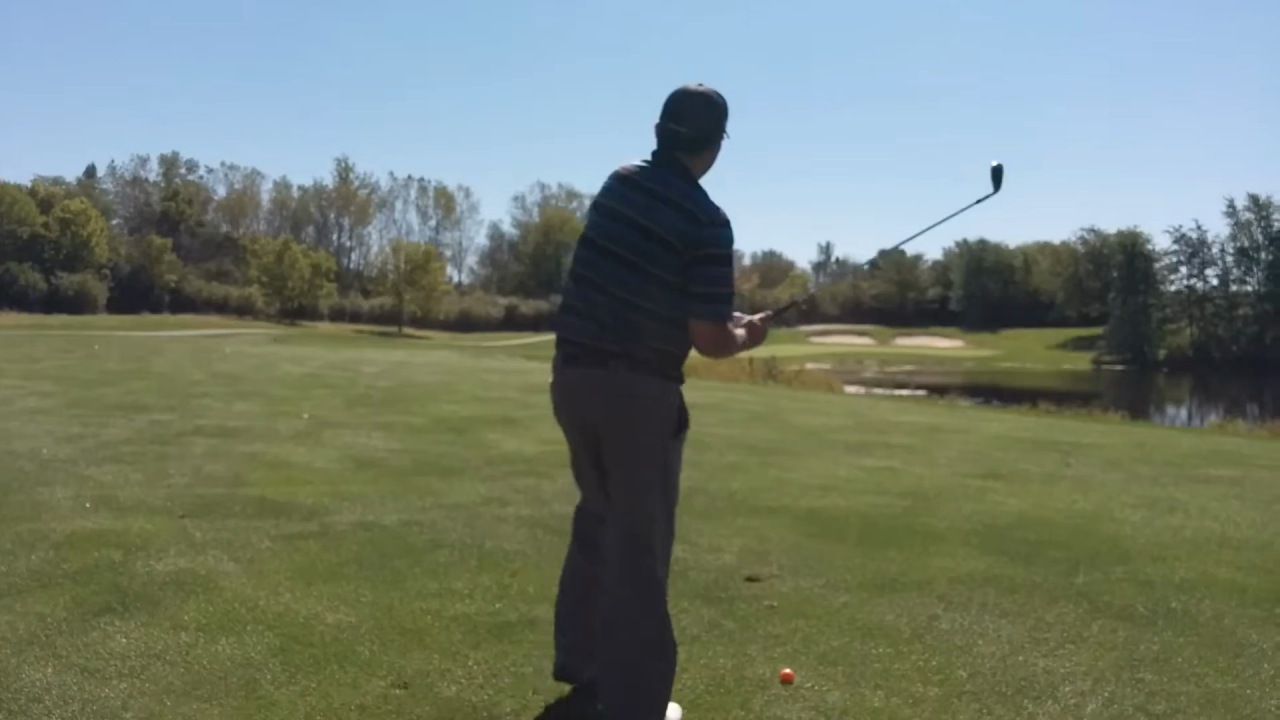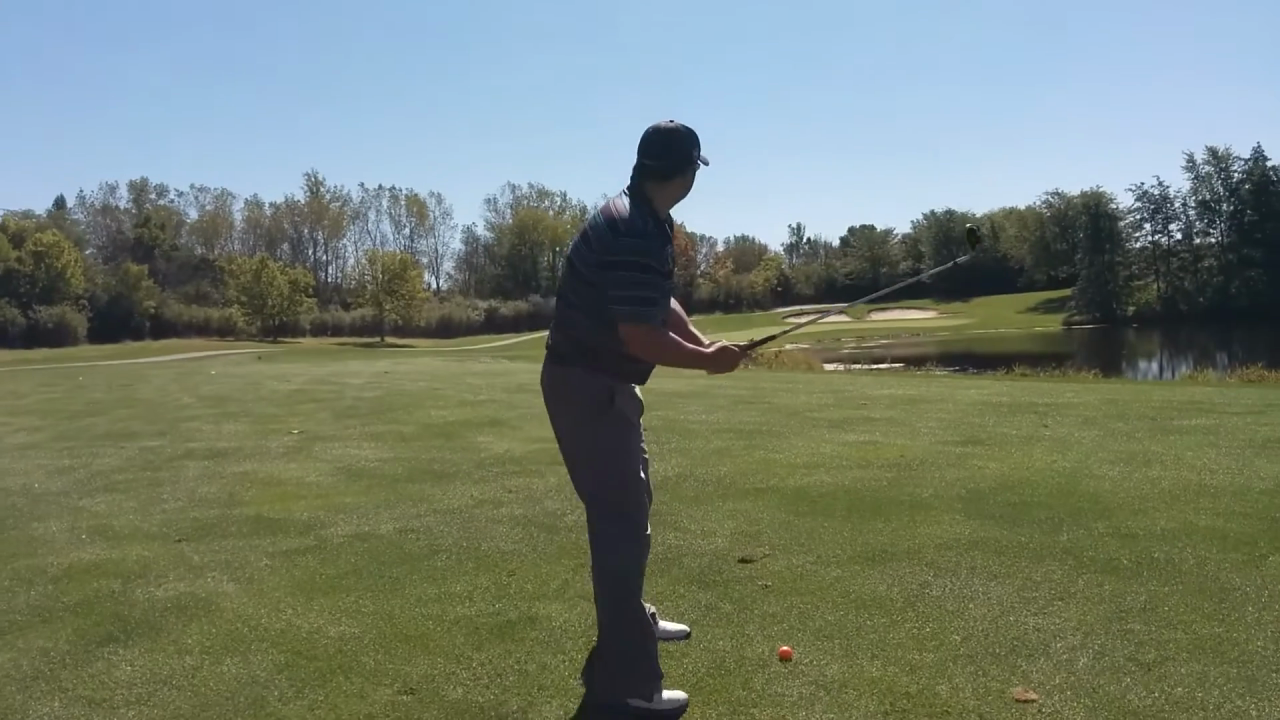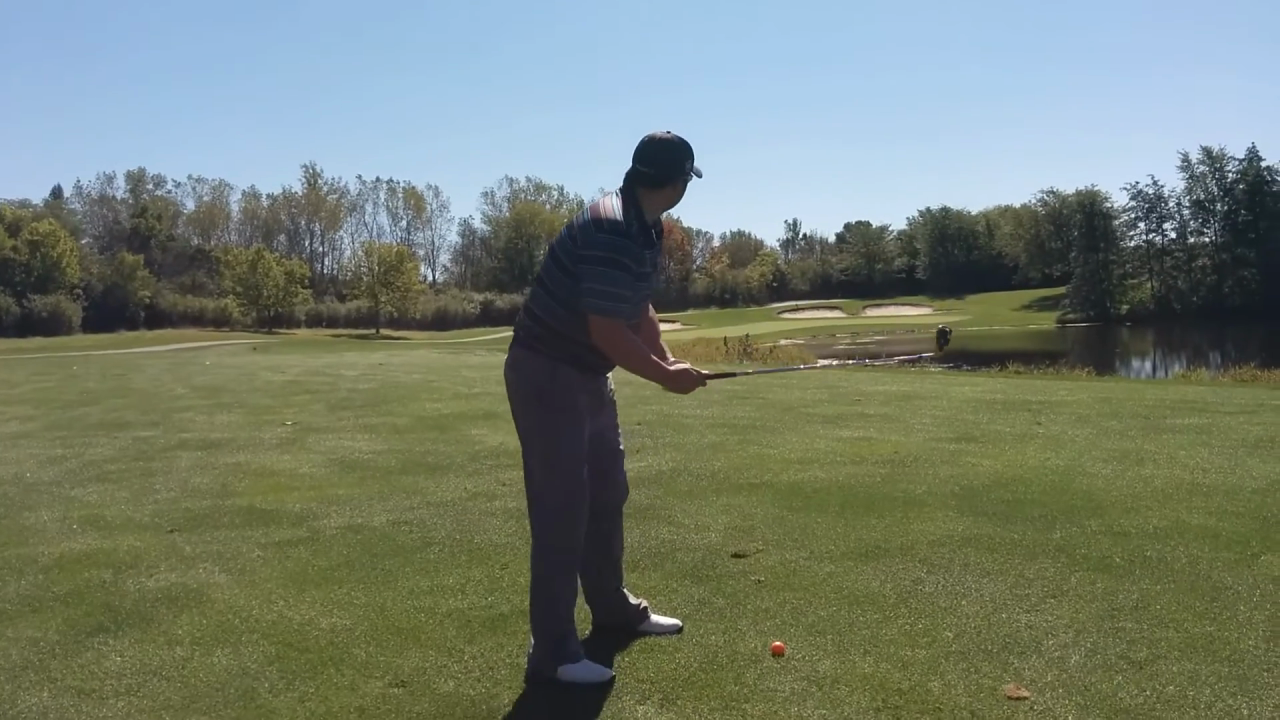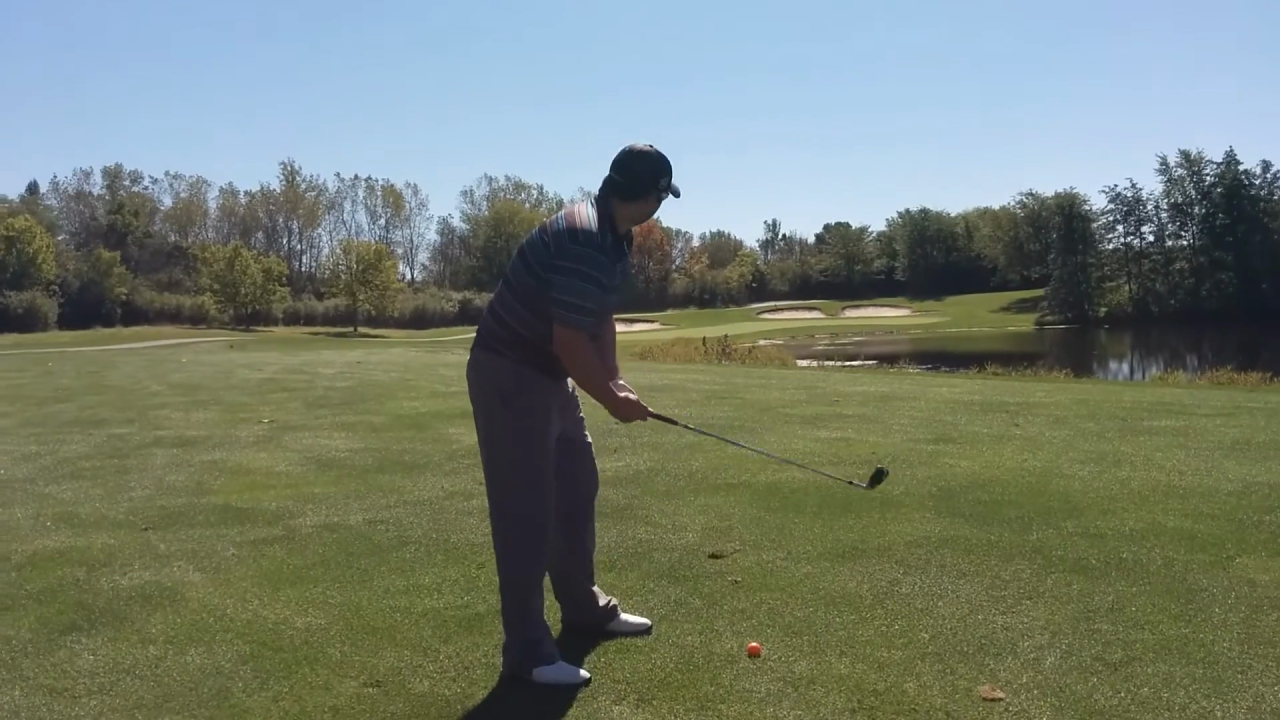
dt=0.4s
person 1, frame 1
left shoulder: (618, 184)
right shoulder: (706, 221)
right elbow: (711, 341)
left wrist: (720, 318)
right wrist: (746, 335)
left hip: (574, 374)
right hip: (641, 392)
left knee: (599, 516)
right knee: (639, 548)
left ankle: (578, 658)
person 1, frame 2
left shoulder: (633, 217)
right shoulder: (638, 233)
left elbow: (657, 301)
right elbow: (638, 337)
left wrist: (701, 341)
right wrist: (708, 360)
left hip: (597, 379)
right hip: (589, 383)
left knee: (624, 503)
right knee: (621, 518)
left ankle: (628, 621)
person 1, frame 3
left shoulder: (642, 230)
right shoulder: (611, 232)
left elbow: (638, 309)
right elbow: (608, 332)
left wrist: (666, 359)
right wrist: (664, 376)
left hip: (585, 374)
right hip: (546, 374)
left knee: (607, 491)
right knee: (563, 504)
left ankle: (611, 604)
right ankle: (552, 647)
person 1, frame 4
left shoulder: (612, 238)
right shoulder: (583, 243)
left elbow: (601, 319)
right elbow: (570, 342)
left wrist: (615, 382)
right wrist: (611, 400)
left hip: (547, 373)
right hip: (509, 374)
left knee: (577, 488)
right knee: (527, 507)
left ankle: (583, 606)
right ankle: (526, 647)
